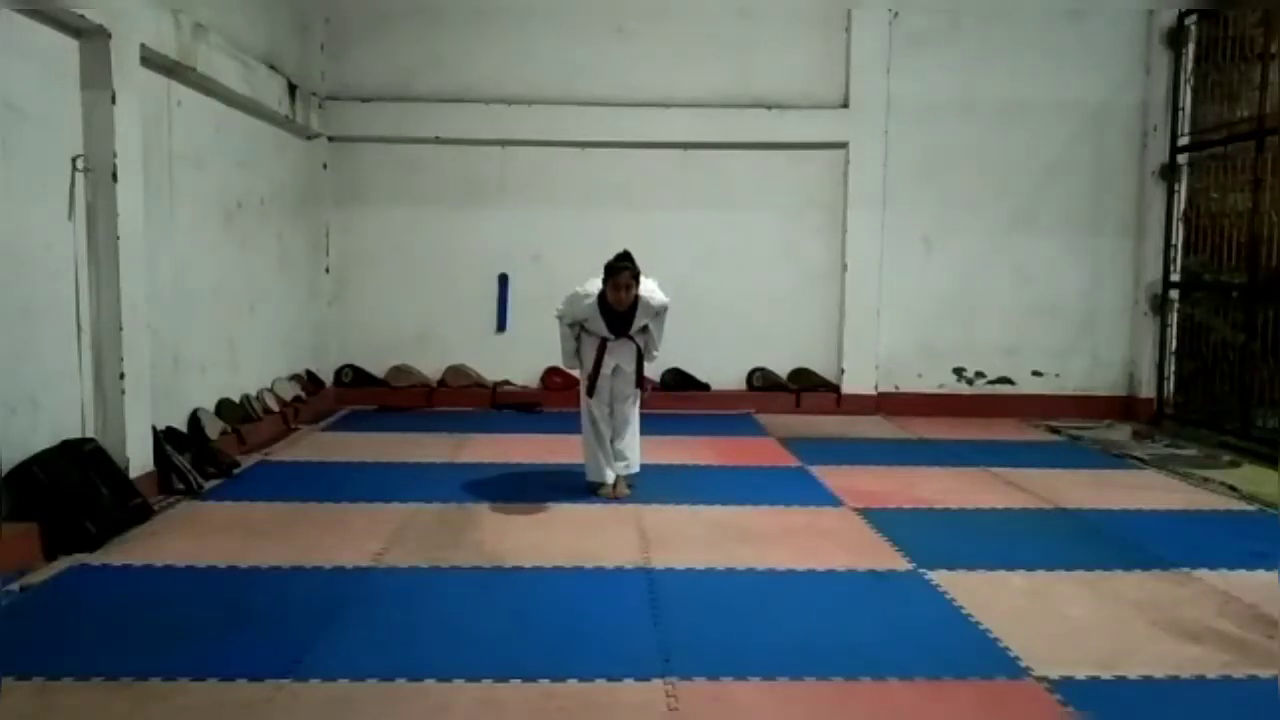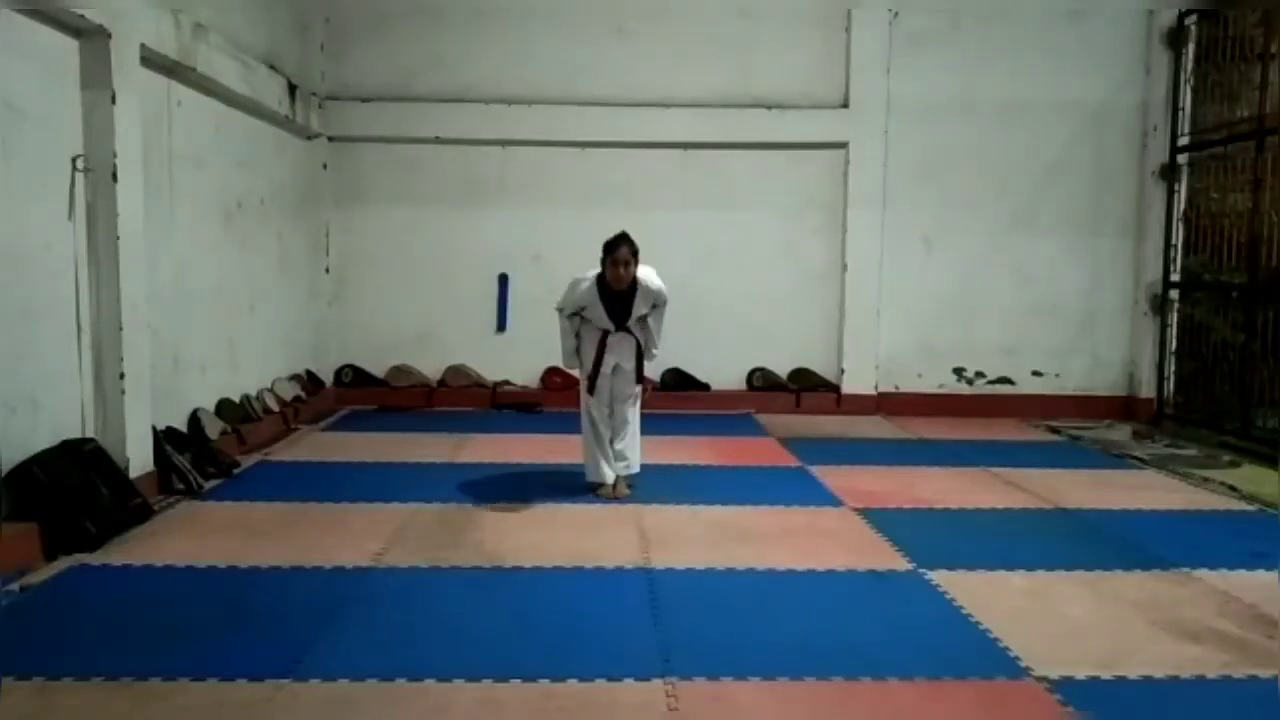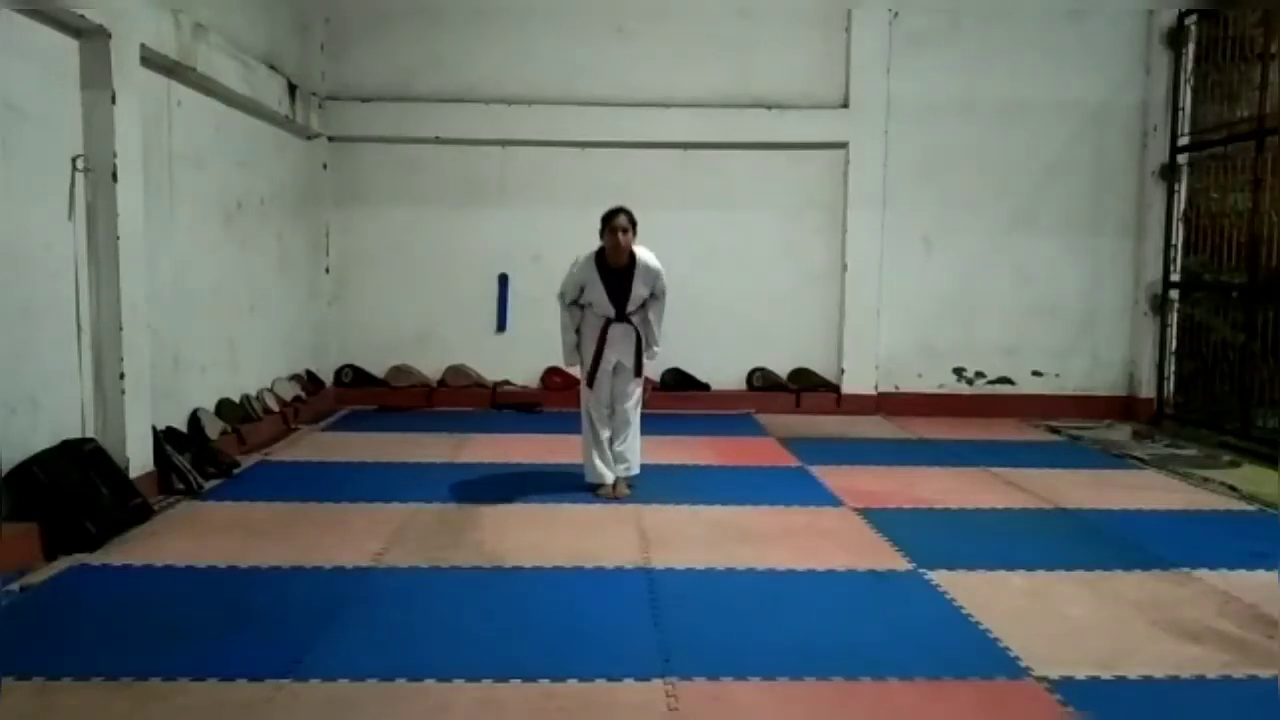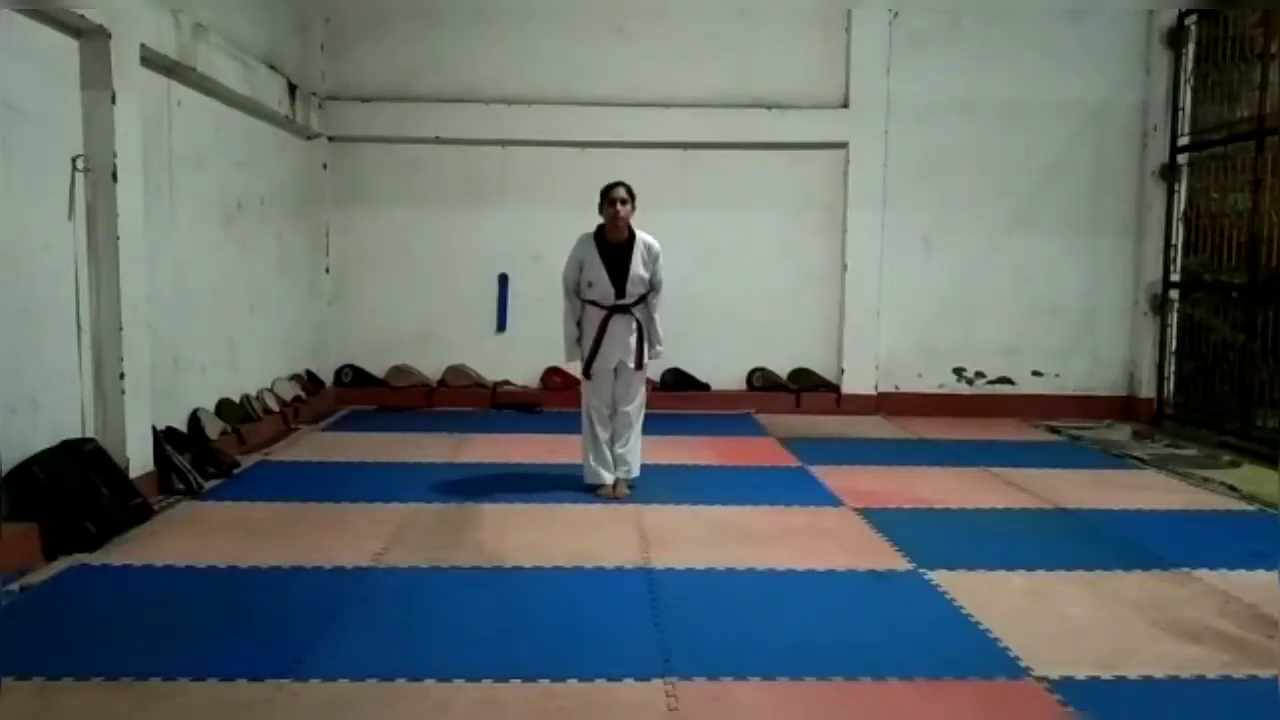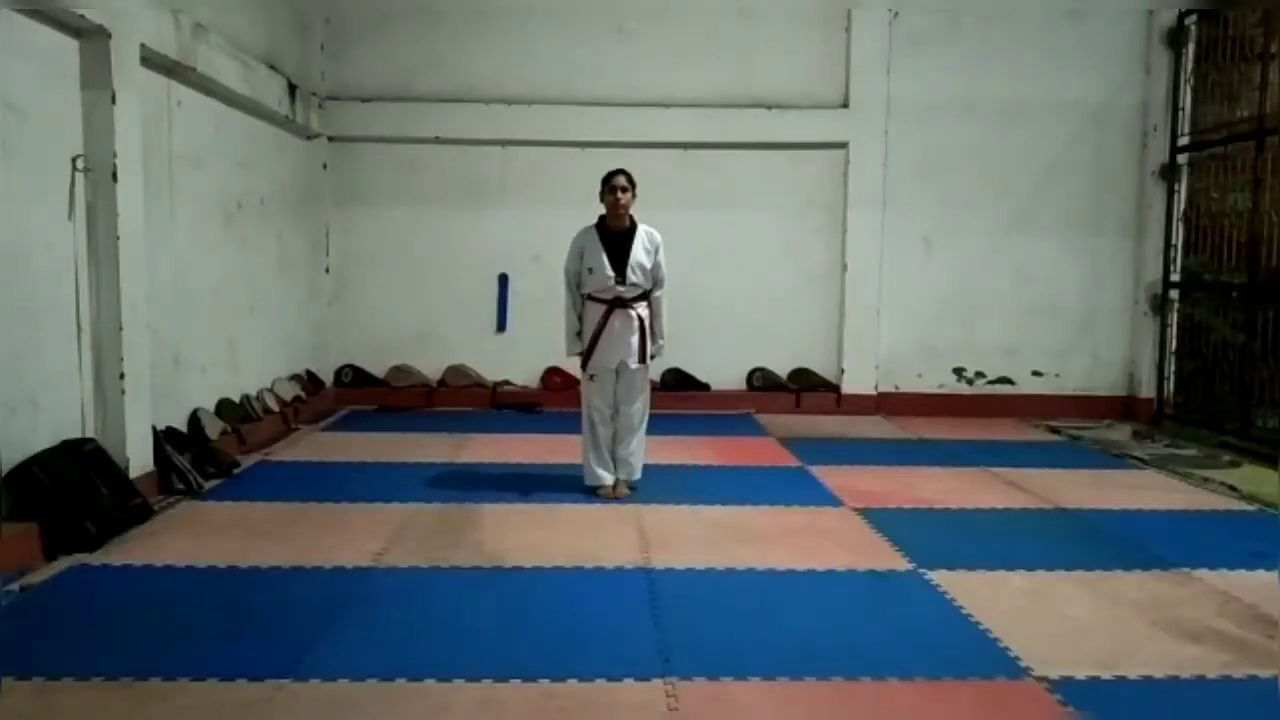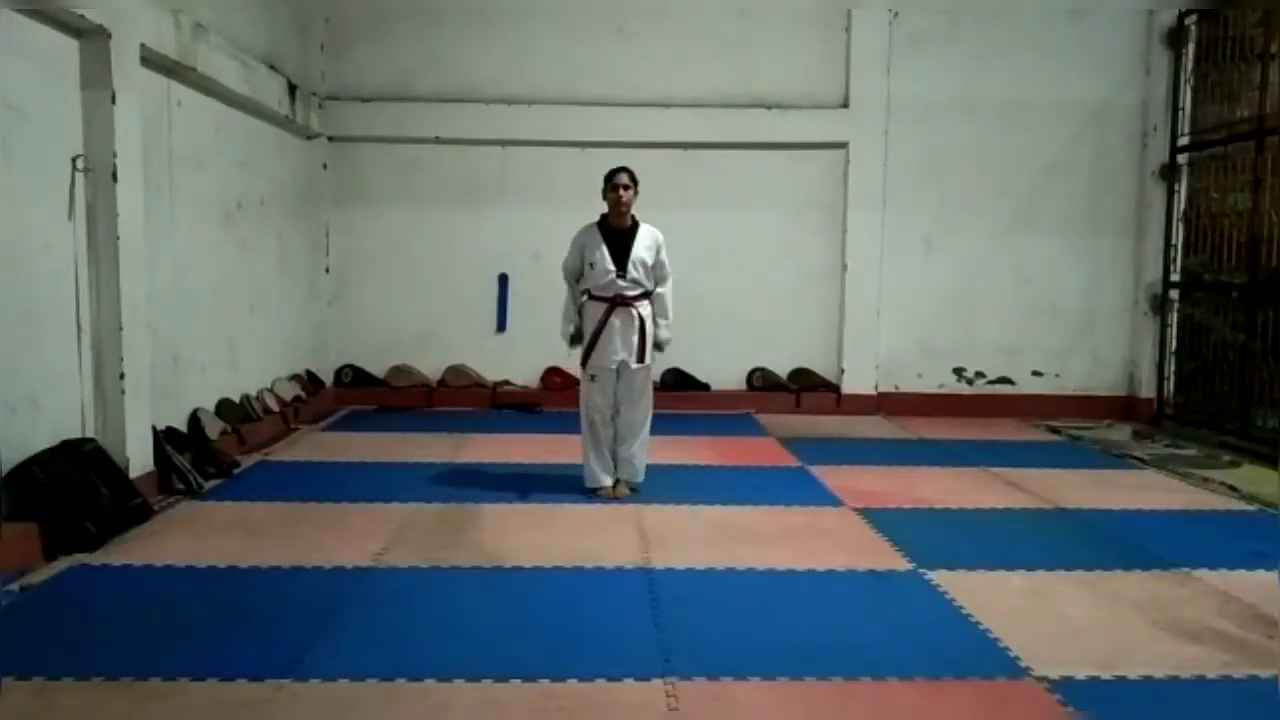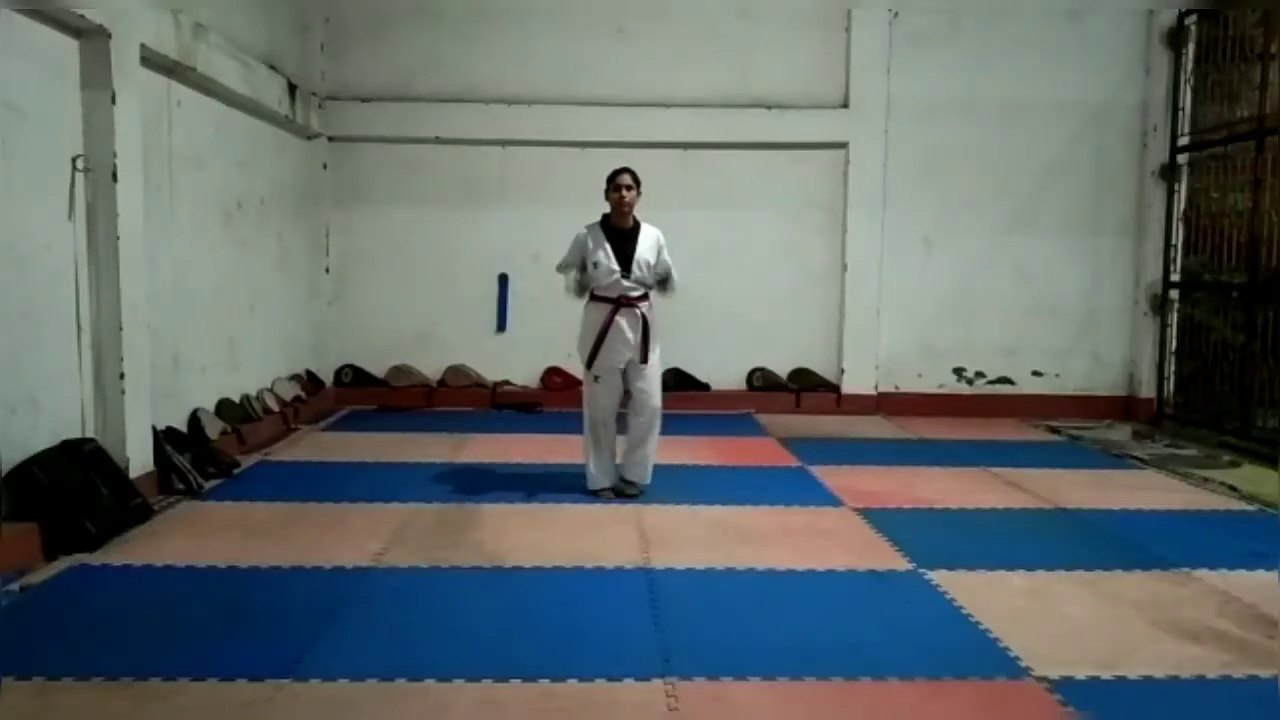
dt=0.2s
person 1, frame 1
left shoulder: (651, 299)
right shoulder: (585, 300)
left elbow: (662, 311)
right elbow: (564, 318)
left wrist: (650, 347)
right wrist: (573, 357)
left hip: (630, 346)
right hip: (595, 348)
left knee: (626, 407)
right knee: (597, 408)
left ankle: (622, 473)
right ankle: (604, 476)
person 1, frame 2
left shoulder: (651, 285)
right shoulder: (584, 286)
left elbow: (659, 306)
right elbow: (564, 312)
left wrist: (650, 345)
right wrist: (572, 354)
left hip: (630, 343)
right hip: (595, 343)
left knee: (627, 406)
right knee: (597, 407)
left ankle: (622, 473)
right ankle: (604, 476)
person 1, frame 3
left shoulder: (649, 266)
right shoulder: (583, 267)
left elbow: (658, 298)
right elbow: (566, 302)
left wrist: (651, 341)
right wrist: (571, 349)
left hip: (631, 336)
right hip: (596, 336)
left knee: (627, 406)
right knee: (597, 406)
left ankle: (622, 474)
right ankle: (603, 475)
person 1, frame 4
left shoulder: (649, 247)
right shoulder: (584, 246)
left elbow: (655, 293)
right elbow: (570, 294)
left wrist: (655, 341)
right wrist: (573, 343)
left hip: (632, 330)
right hip: (597, 328)
left knee: (630, 406)
right knee: (597, 406)
left ankle: (623, 474)
right ankle: (602, 475)
person 1, frame 5
left shoulder: (650, 238)
right shoulder: (585, 238)
left elbow: (658, 289)
right elbow: (572, 288)
left wrist: (658, 338)
right wrist: (574, 338)
left hip: (636, 326)
right hip: (598, 325)
left knee: (633, 407)
right knee: (598, 406)
left ankle: (624, 475)
right ankle: (602, 476)
person 1, frame 6
left shoulder: (651, 237)
right shoulder: (586, 236)
left elbow: (662, 283)
right elbow: (571, 280)
left wrist: (662, 328)
right wrist: (571, 325)
left hip: (637, 324)
right hip: (599, 324)
left knee: (635, 406)
right knee: (597, 407)
left ankle: (625, 475)
right ankle: (601, 477)
person 1, frame 7
left shoulder: (653, 236)
right shoulder: (588, 236)
left elbow: (663, 273)
right elbow: (566, 269)
left wrist: (665, 282)
right wrist: (576, 282)
left hip: (641, 323)
right hip: (602, 322)
left knee: (648, 404)
right knee: (601, 407)
left ankle: (633, 474)
right ankle: (602, 478)
